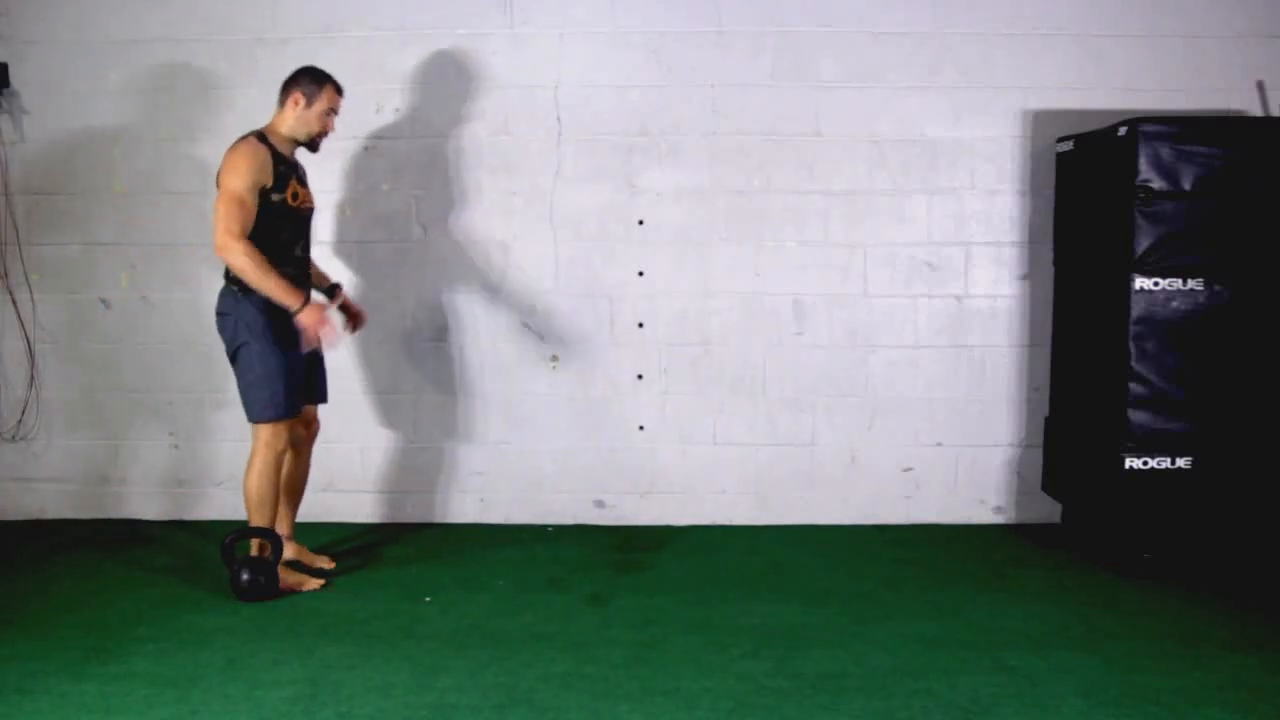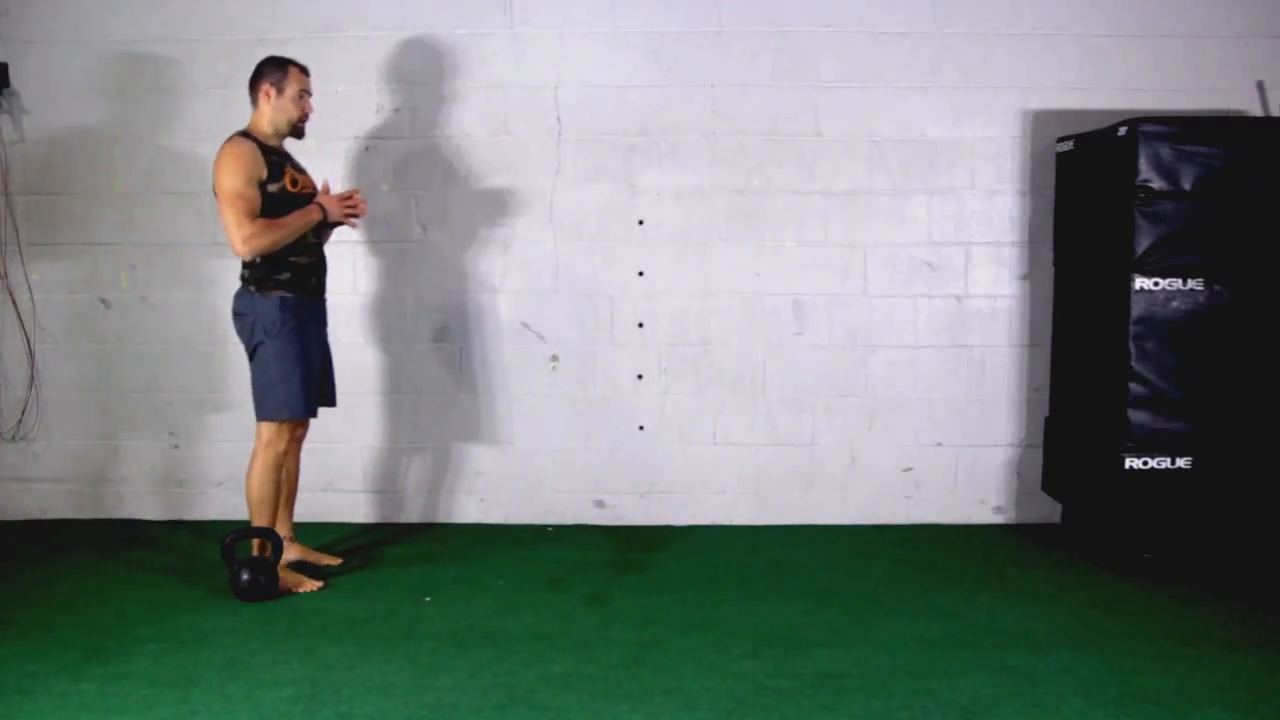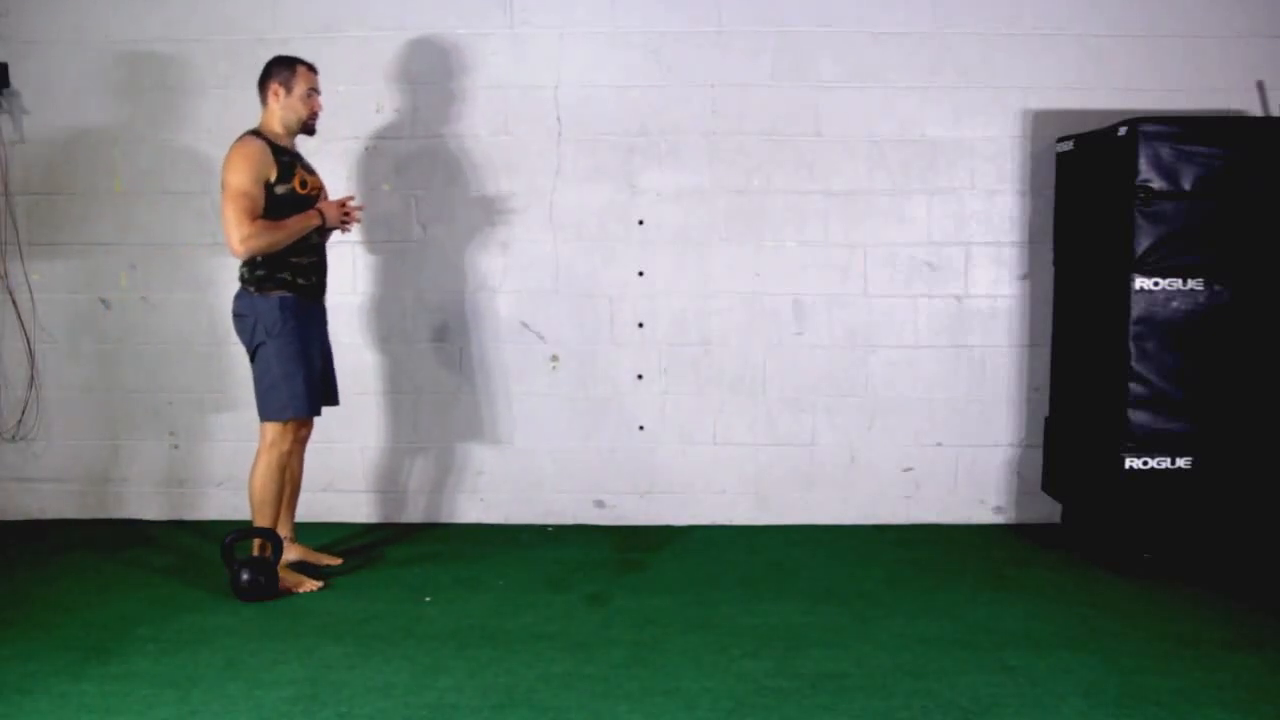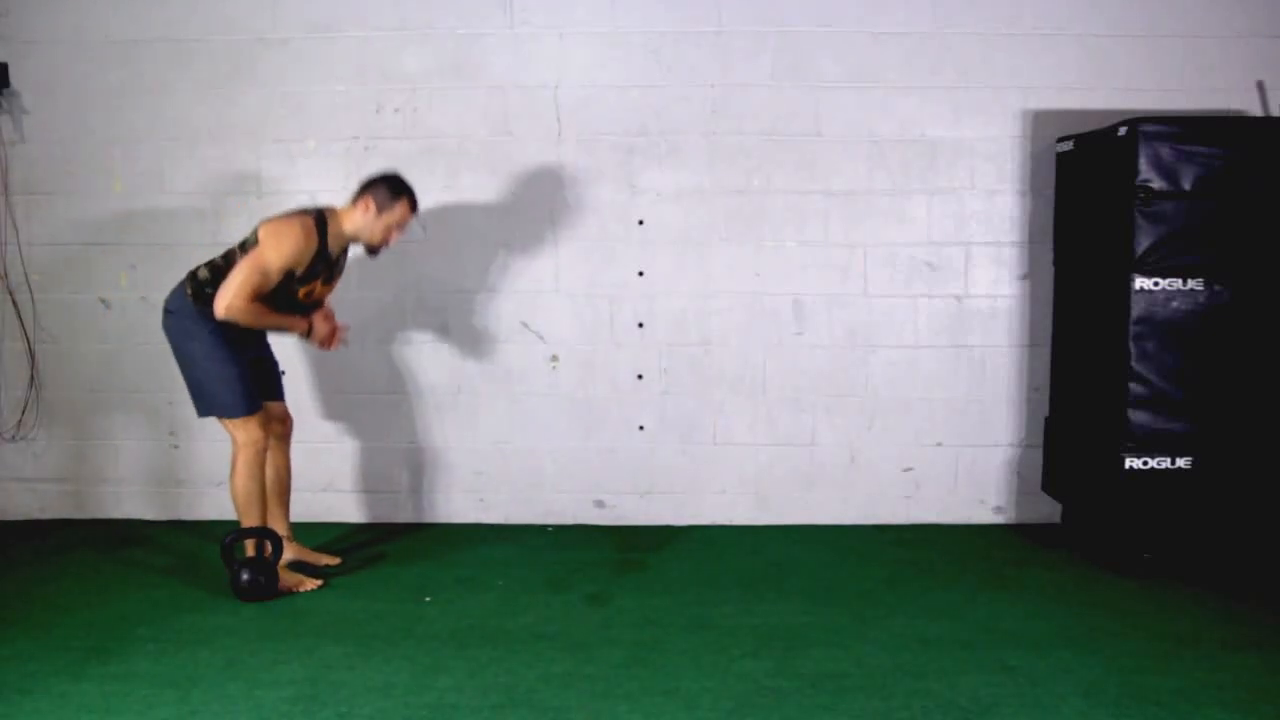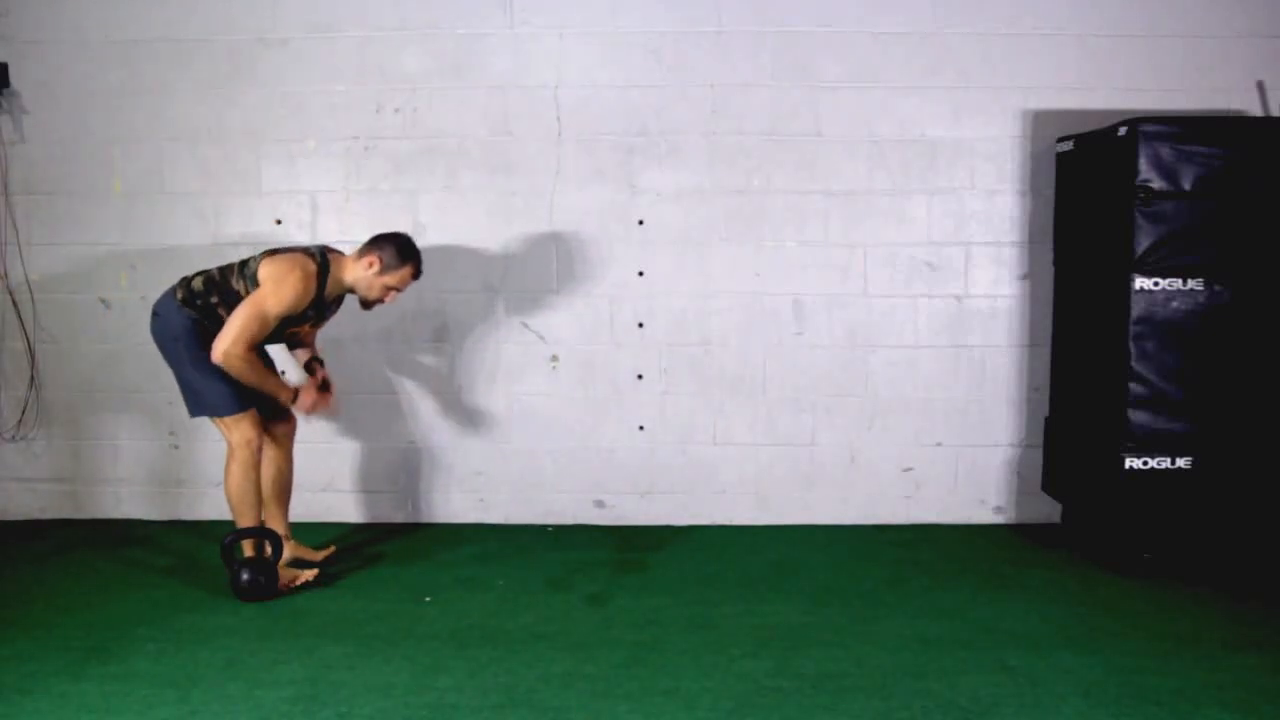
dt=0.5s
person 1, frame 1
left shoulder: (290, 165)
right shoulder: (251, 155)
right elbow: (231, 244)
left wrist: (332, 294)
right wrist: (301, 303)
left hip: (286, 311)
right hip: (254, 313)
left knee: (304, 428)
right knee: (273, 436)
left ankle: (285, 543)
right ankle: (261, 562)
person 1, frame 2
left shoulder: (283, 158)
right shoulder: (240, 154)
right elbow: (247, 241)
left wrist: (332, 216)
right wrist: (319, 210)
left hip: (304, 305)
right hip: (272, 307)
left knee: (294, 432)
right knee: (275, 437)
left ankle: (285, 543)
right ankle: (259, 561)
person 1, frame 3
left shoulder: (291, 156)
right shoulder: (250, 153)
right elbow: (243, 238)
left wrist: (332, 219)
right wrist: (319, 216)
left hip: (305, 306)
right hip: (272, 308)
left knee: (299, 430)
right knee: (279, 437)
left ankle: (286, 544)
right ankle: (261, 561)
person 1, frame 4
left shoulder: (339, 247)
right shoulder: (297, 235)
left elbow: (305, 301)
right elbow: (228, 305)
left wrist: (321, 324)
right wrist: (304, 327)
left hip: (239, 328)
right hip: (198, 316)
left knee: (279, 425)
right knee: (253, 435)
left ankle: (283, 544)
person 1, frame 5
left shoulder: (337, 278)
right shoulder: (298, 278)
left elbow: (299, 327)
right elbow: (224, 352)
left wrist: (313, 366)
right wrist: (290, 395)
left hip: (226, 319)
right hip: (184, 319)
left knee: (280, 425)
right knee: (247, 436)
left ankle: (281, 543)
